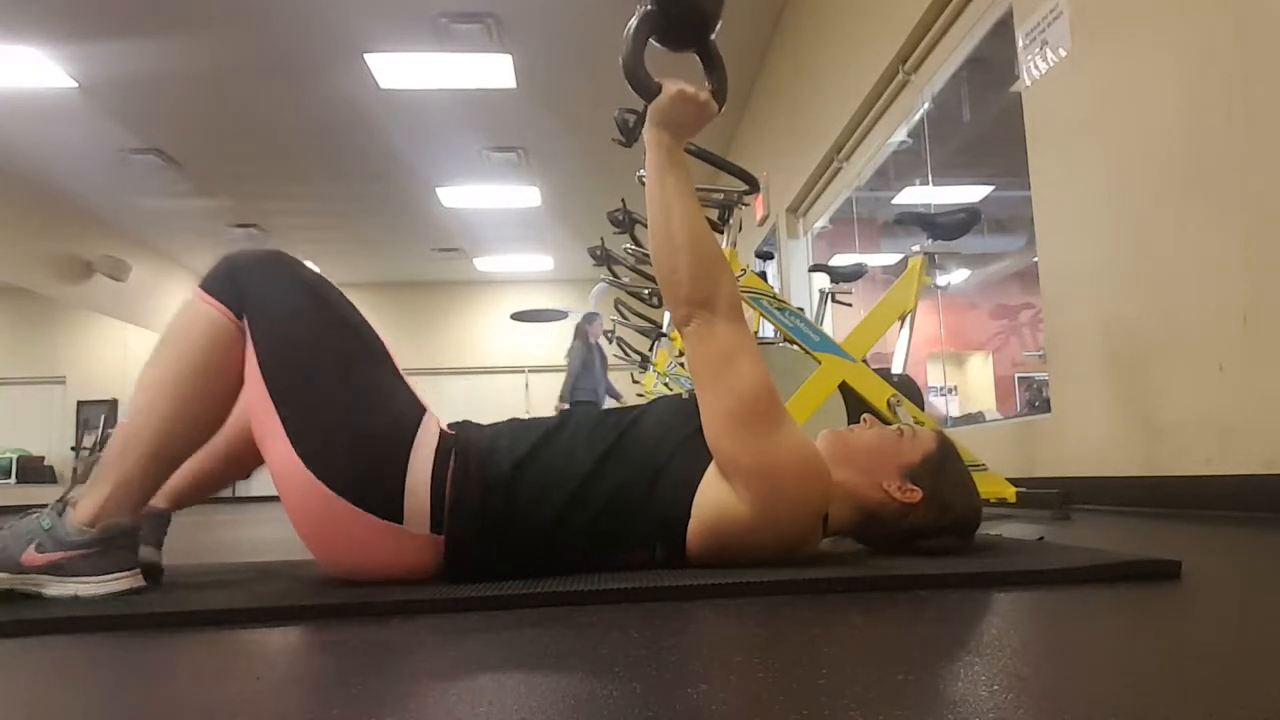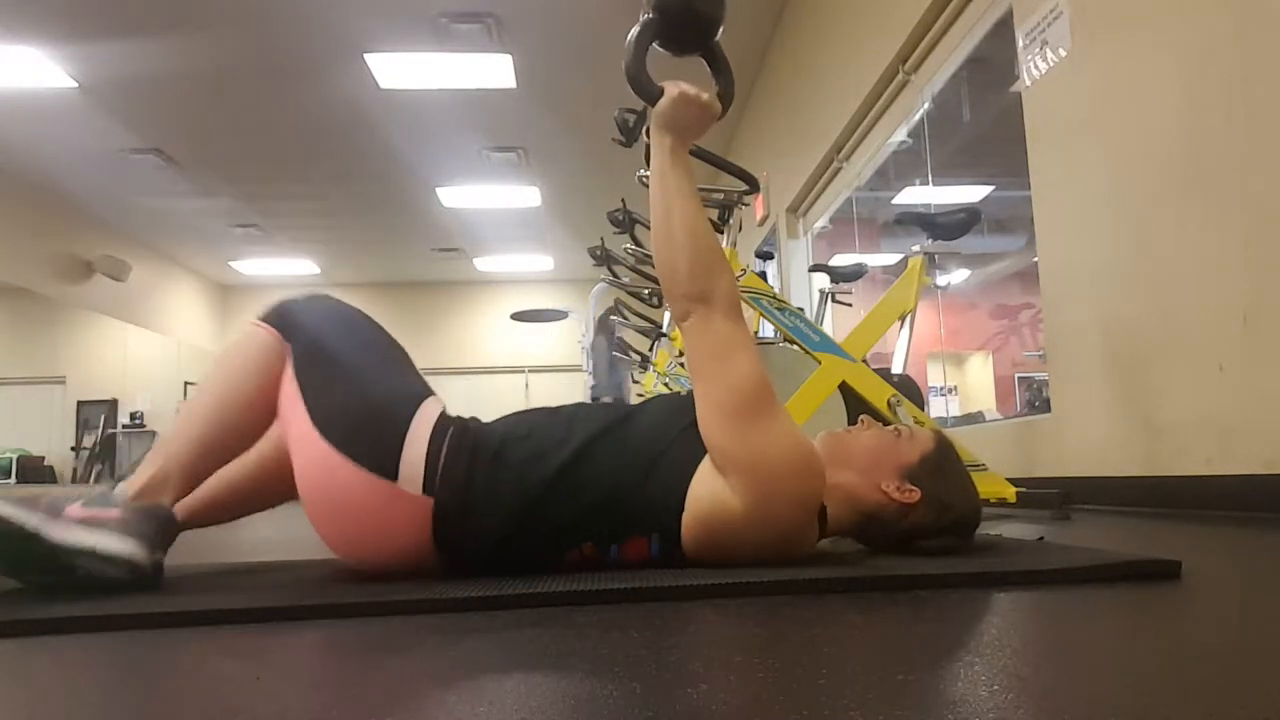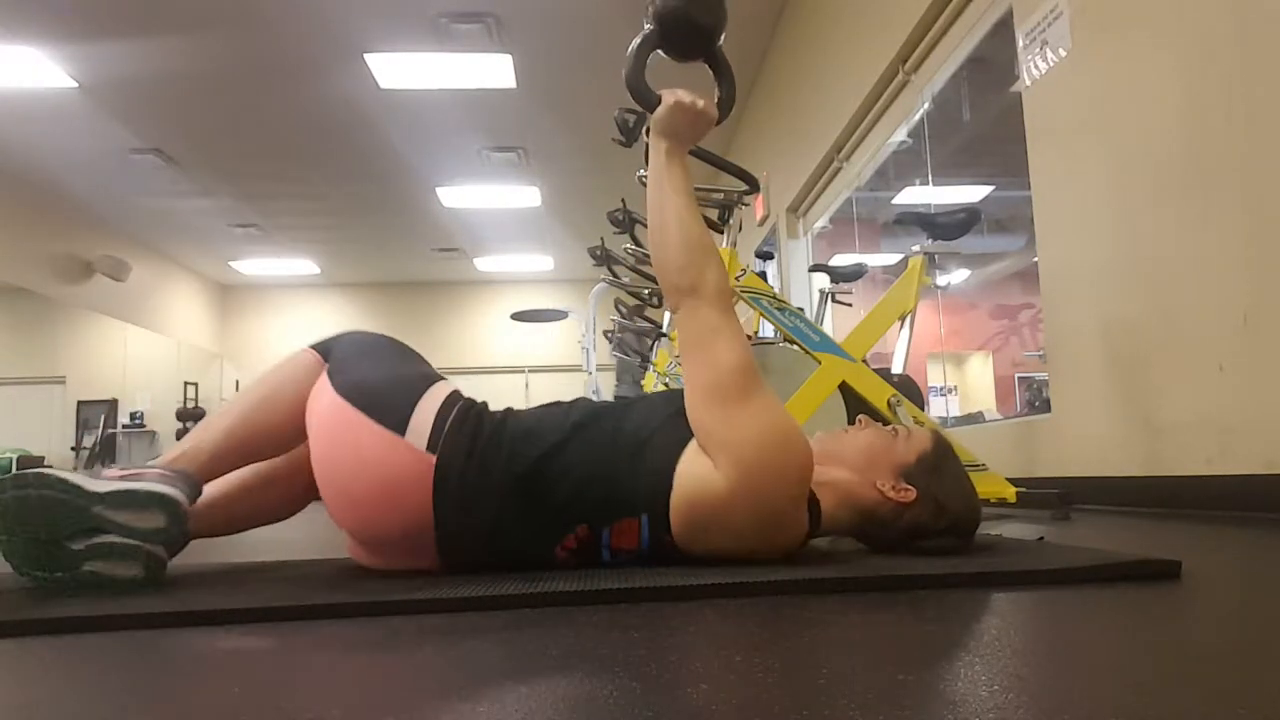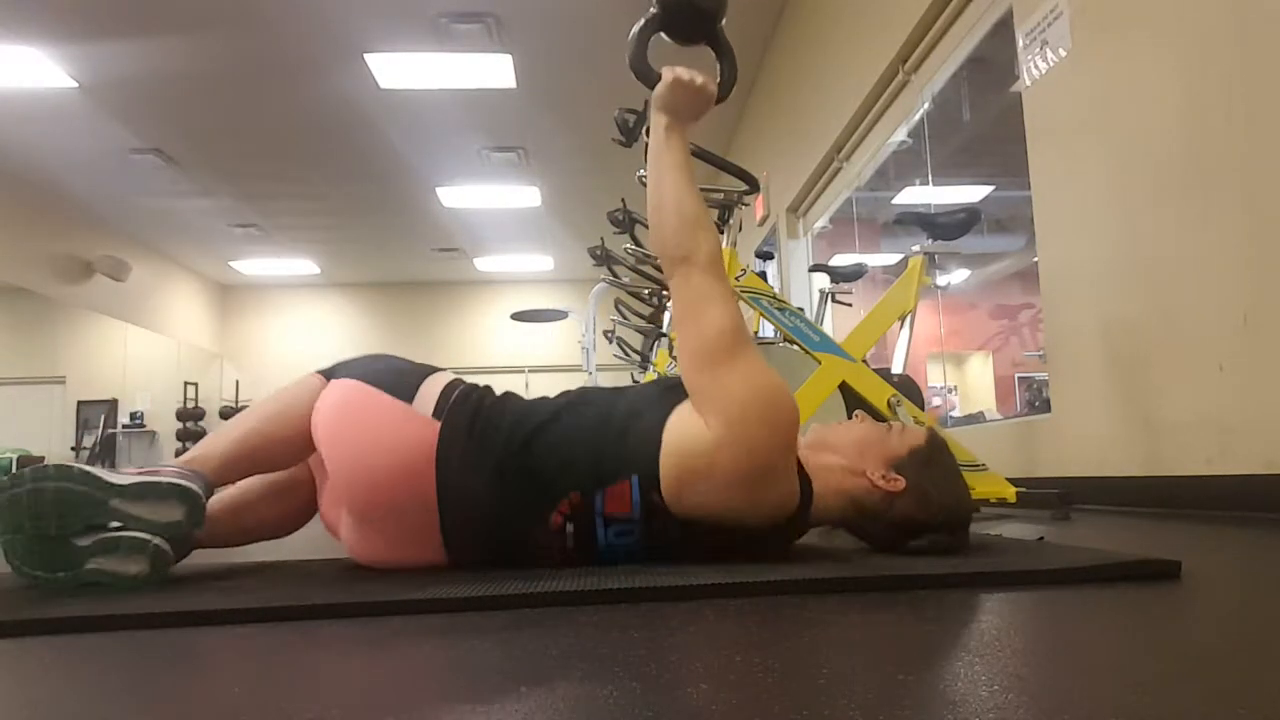
dt=0.2s
person 1, frame 1
left shoulder: (787, 490)
right shoulder: (781, 507)
left elbow: (704, 309)
left wrist: (665, 145)
left hip: (412, 503)
right hip: (442, 503)
left knee: (255, 280)
right knee: (276, 370)
left ankle: (87, 531)
right ankle: (133, 519)
person 1, frame 2
left shoulder: (781, 484)
right shoulder: (785, 511)
left elbow: (702, 306)
left wrist: (670, 147)
left hip: (419, 483)
right hip: (445, 521)
left knee: (304, 320)
left ankle: (126, 509)
right ankle: (149, 522)
person 1, frame 3
left shoulder: (773, 468)
right shoulder: (778, 514)
left elbow: (696, 297)
left wrist: (669, 150)
left hip: (426, 457)
right hip: (443, 529)
left ankle: (157, 485)
right ankle: (155, 523)
person 1, frame 4
left shoulder: (762, 433)
right shoulder: (769, 511)
left elbow: (692, 268)
left wrist: (669, 128)
right hip: (443, 529)
left ankle: (171, 484)
right ankle: (159, 523)
